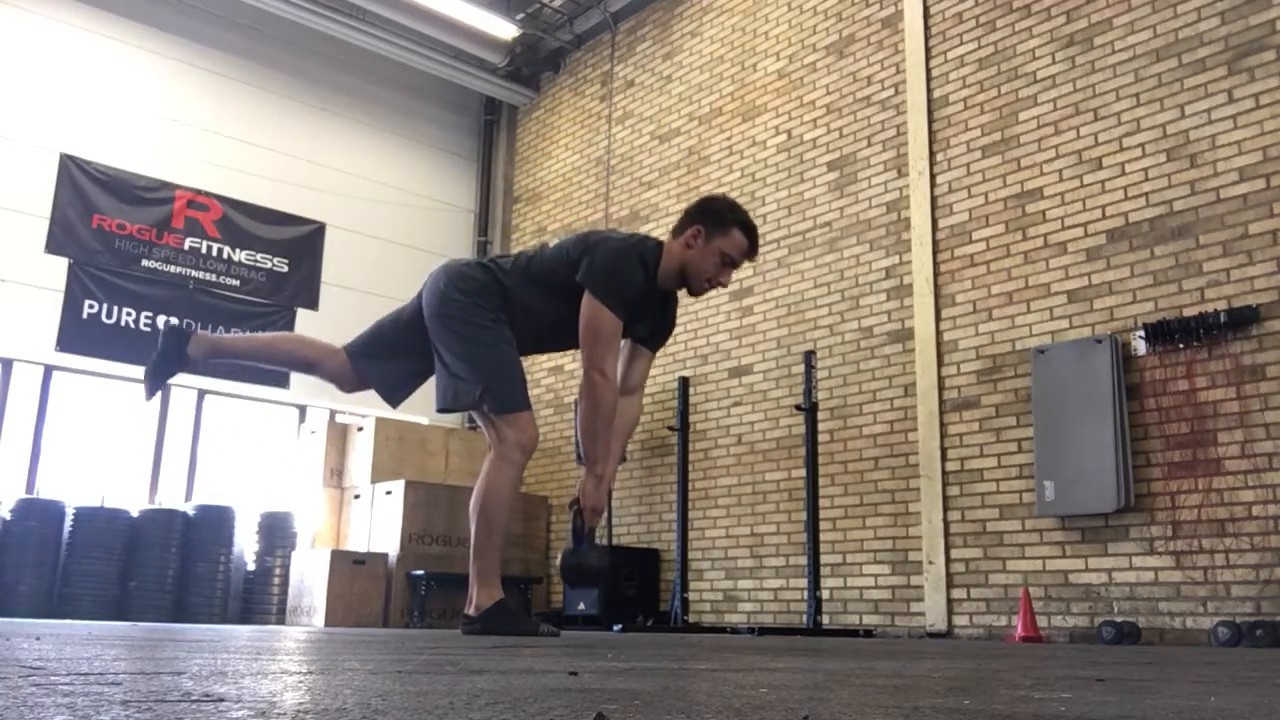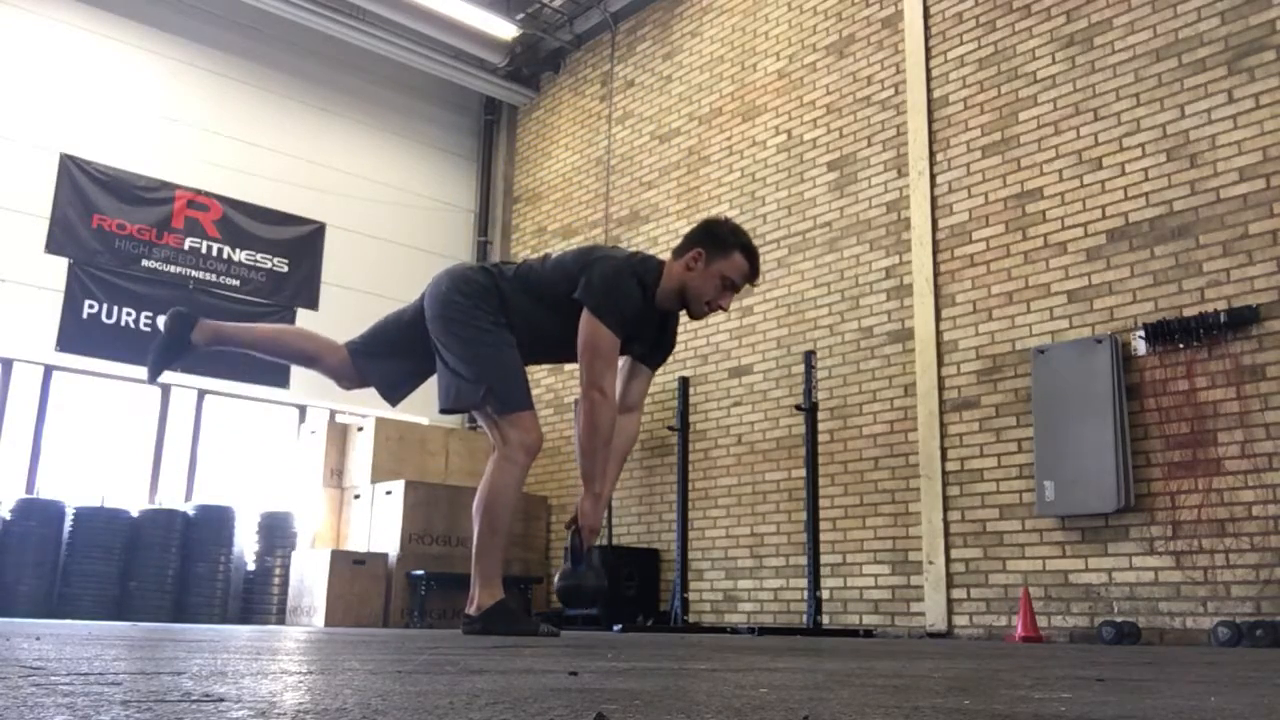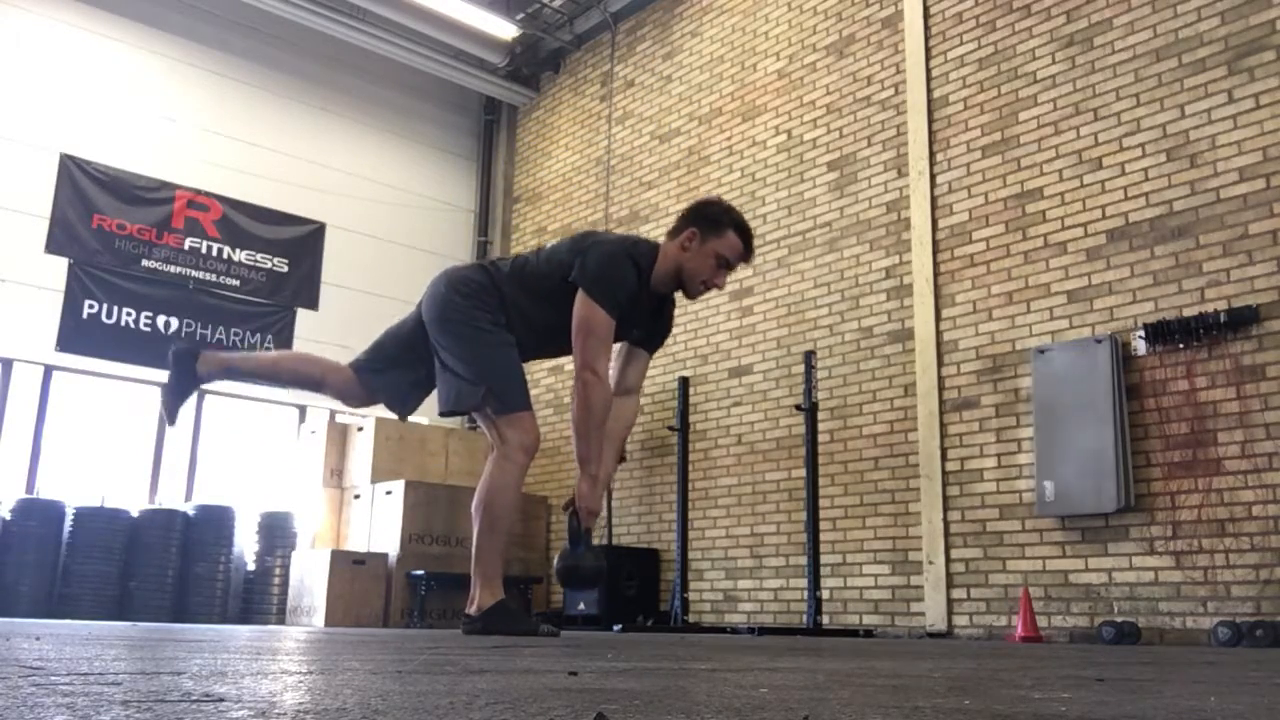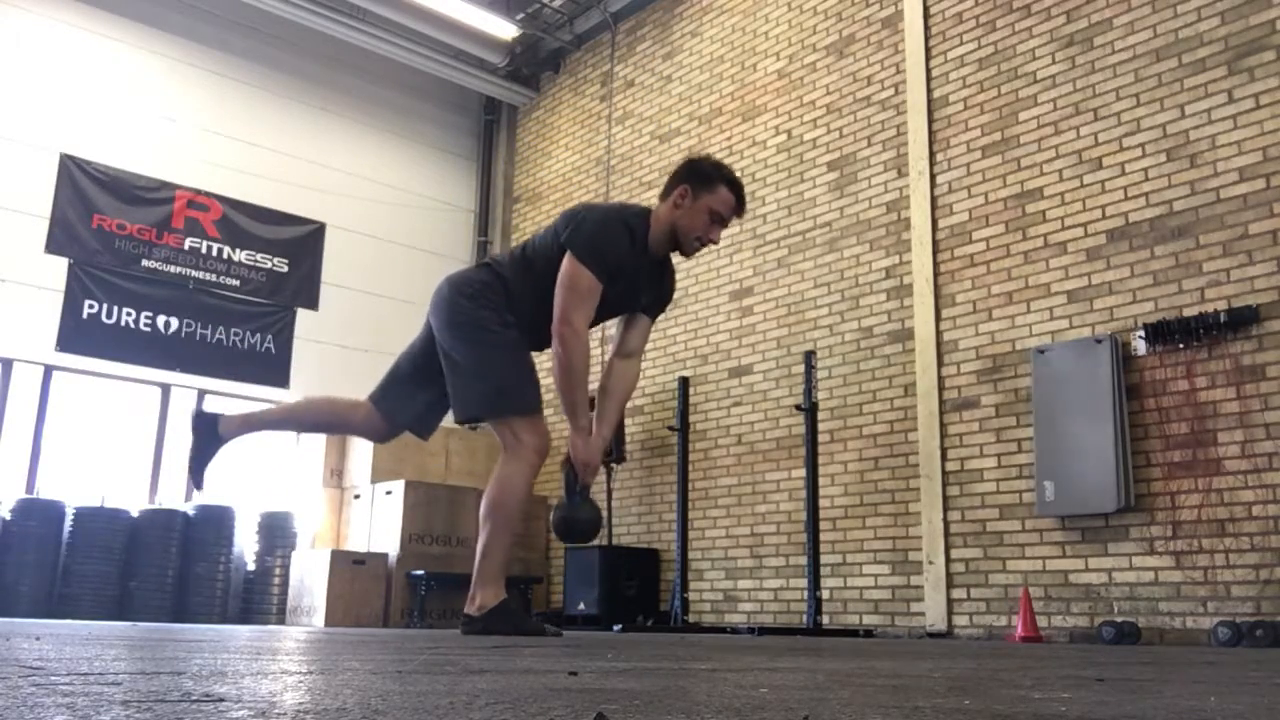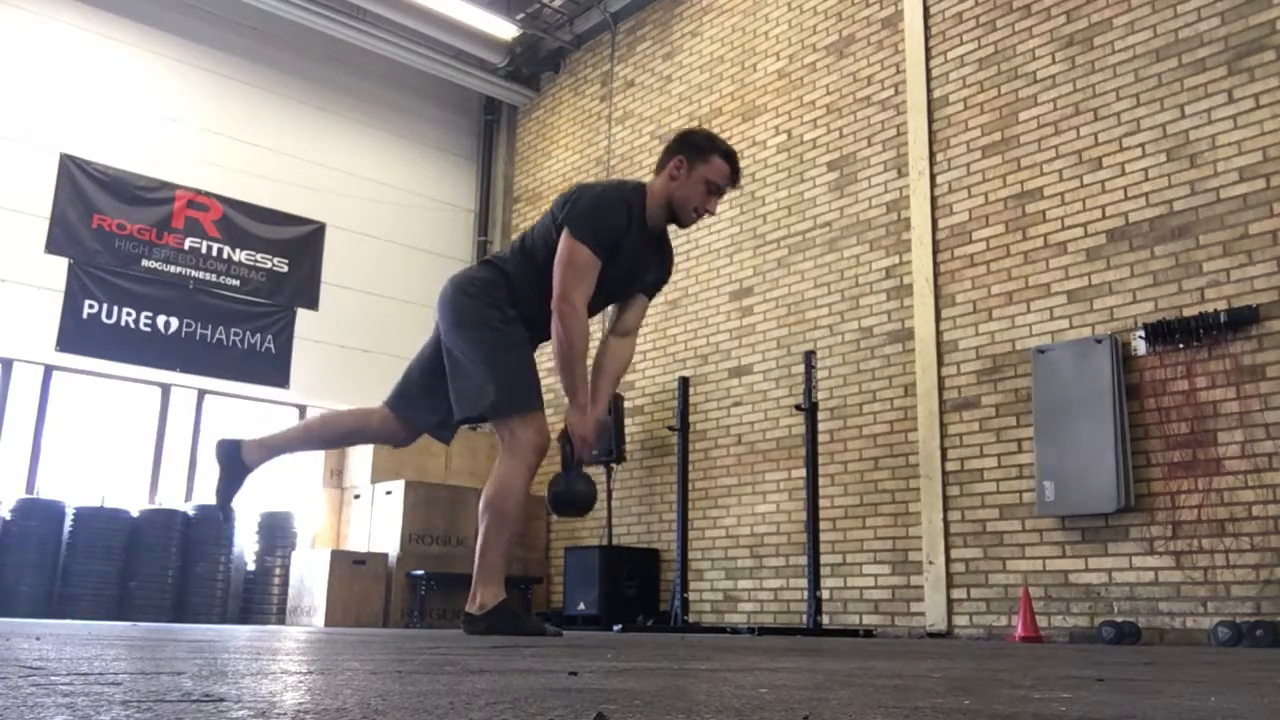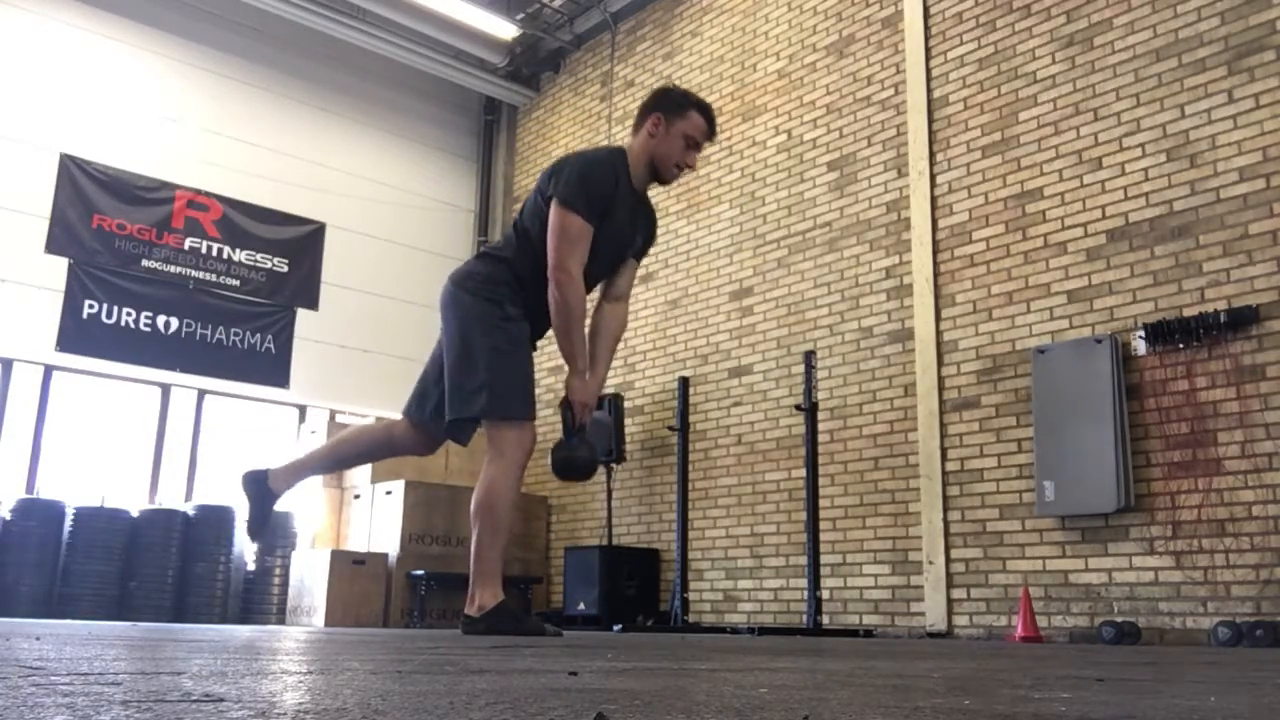
dt=0.3s
person 1, frame 1
left shoulder: (659, 307)
right shoulder: (621, 260)
left elbow: (629, 394)
right elbow: (597, 376)
left wrist: (605, 476)
right wrist: (593, 476)
left hip: (457, 303)
right hip: (466, 296)
left knee: (343, 369)
right knee: (516, 438)
left ankle: (194, 346)
right ankle: (484, 602)
person 1, frame 2
left shoulder: (660, 326)
right shoulder: (620, 280)
left elbow: (627, 412)
right elbow: (596, 395)
left wrist: (603, 498)
right wrist: (590, 496)
left hip: (455, 306)
right hip: (467, 299)
left knee: (343, 367)
right knee: (520, 439)
left ankle: (198, 331)
right ankle: (485, 604)
person 1, frame 3
left shoulder: (657, 310)
right shoulder: (614, 262)
left elbow: (624, 396)
right elbow: (589, 377)
left wrist: (602, 479)
right wrist: (589, 477)
left hip: (457, 308)
right hip: (466, 301)
left knee: (350, 385)
right knee: (517, 440)
left ankle: (205, 362)
right ankle: (486, 602)
person 1, frame 4
left shoulder: (658, 279)
right shoulder: (607, 228)
left elbow: (626, 360)
right elbow: (568, 330)
left wrist: (598, 443)
right wrist: (578, 432)
left hip: (469, 316)
right hip: (474, 304)
left knee: (378, 421)
right knee: (528, 442)
left ankle: (224, 427)
right ankle: (485, 602)
person 1, frame 5
left shoulder: (658, 256)
right shoulder: (604, 204)
left elbow: (622, 336)
right elbow: (566, 307)
left wrist: (594, 417)
right wrist: (578, 408)
left hip: (492, 318)
right hip: (481, 303)
left knee: (395, 426)
right knee: (527, 441)
left ankle: (248, 451)
right ankle: (486, 603)
person 1, frame 6
left shoulder: (642, 216)
right shoulder: (590, 171)
left elbow: (614, 301)
right elbow: (562, 275)
left wrist: (595, 380)
right wrist: (577, 374)
left hip: (503, 313)
right hip: (487, 299)
left knee: (420, 432)
right knee: (512, 444)
left ankle: (276, 480)
right ankle: (484, 605)
